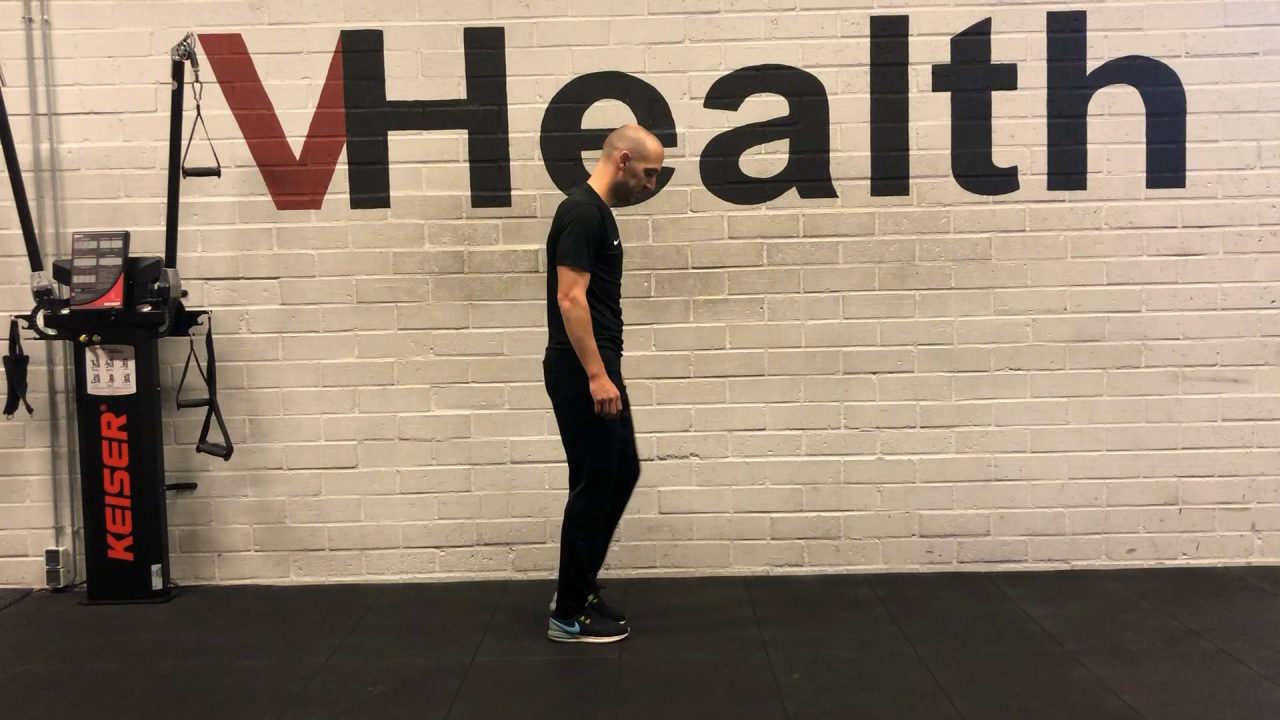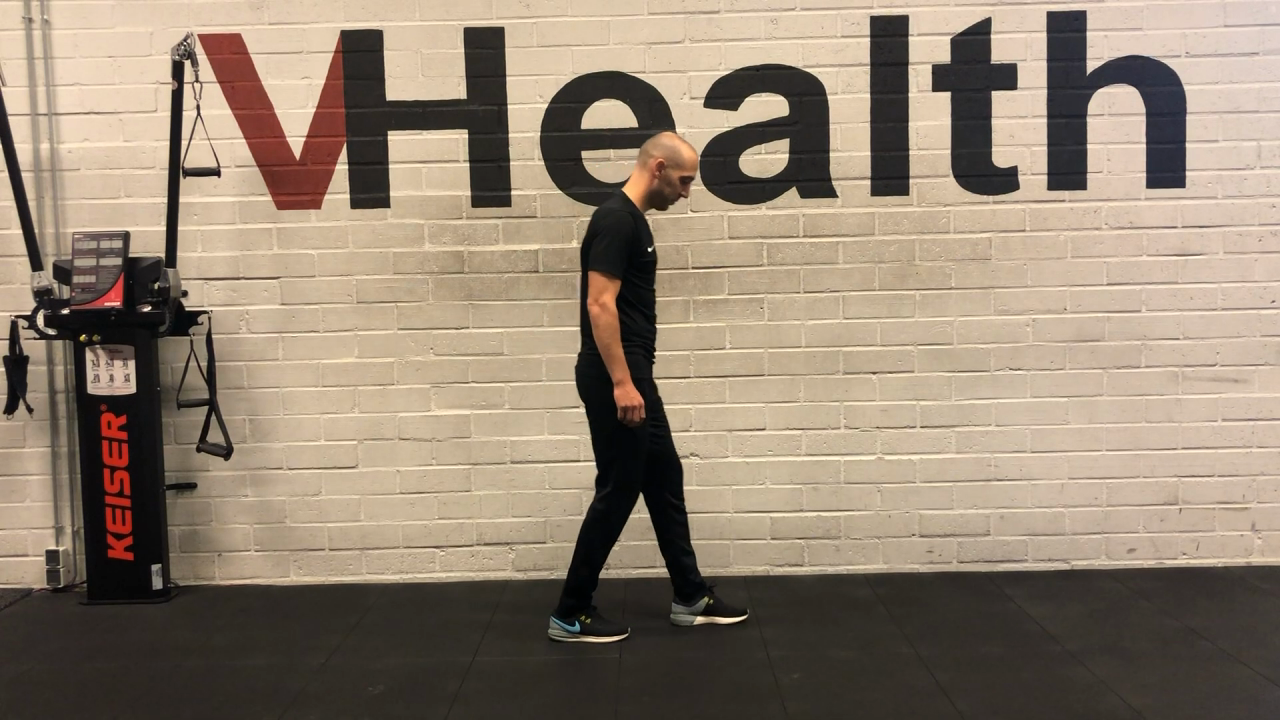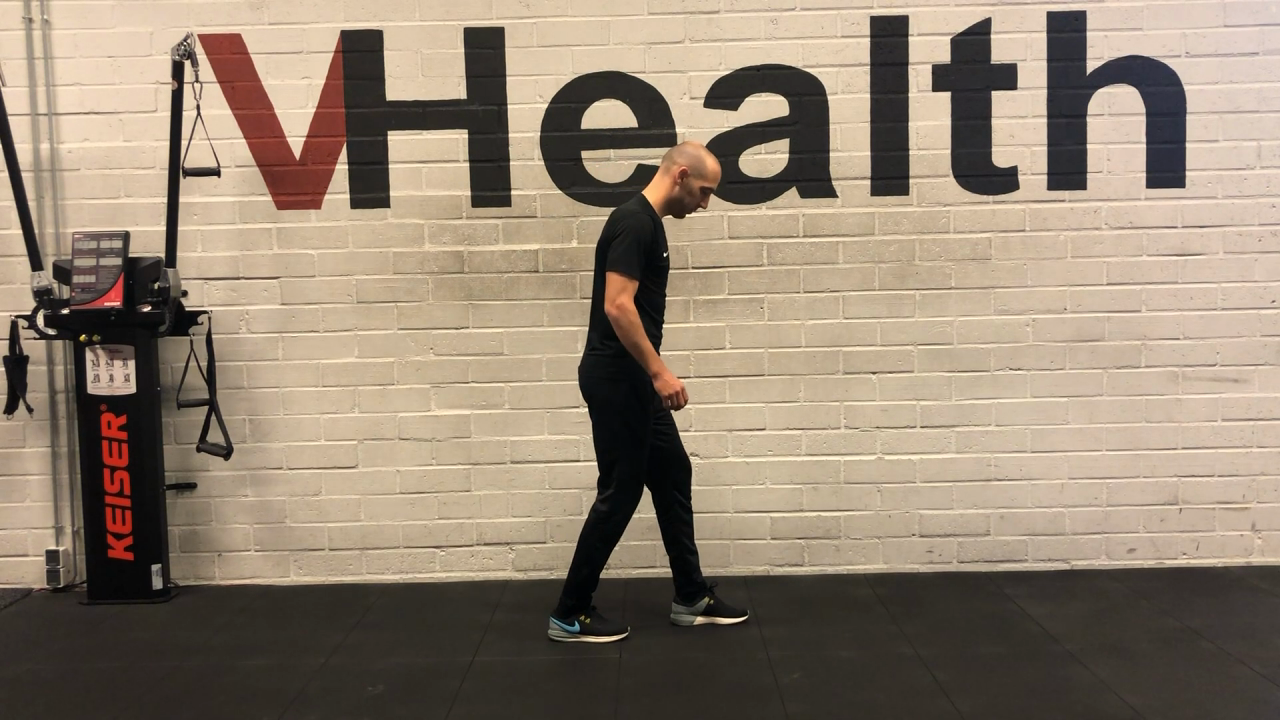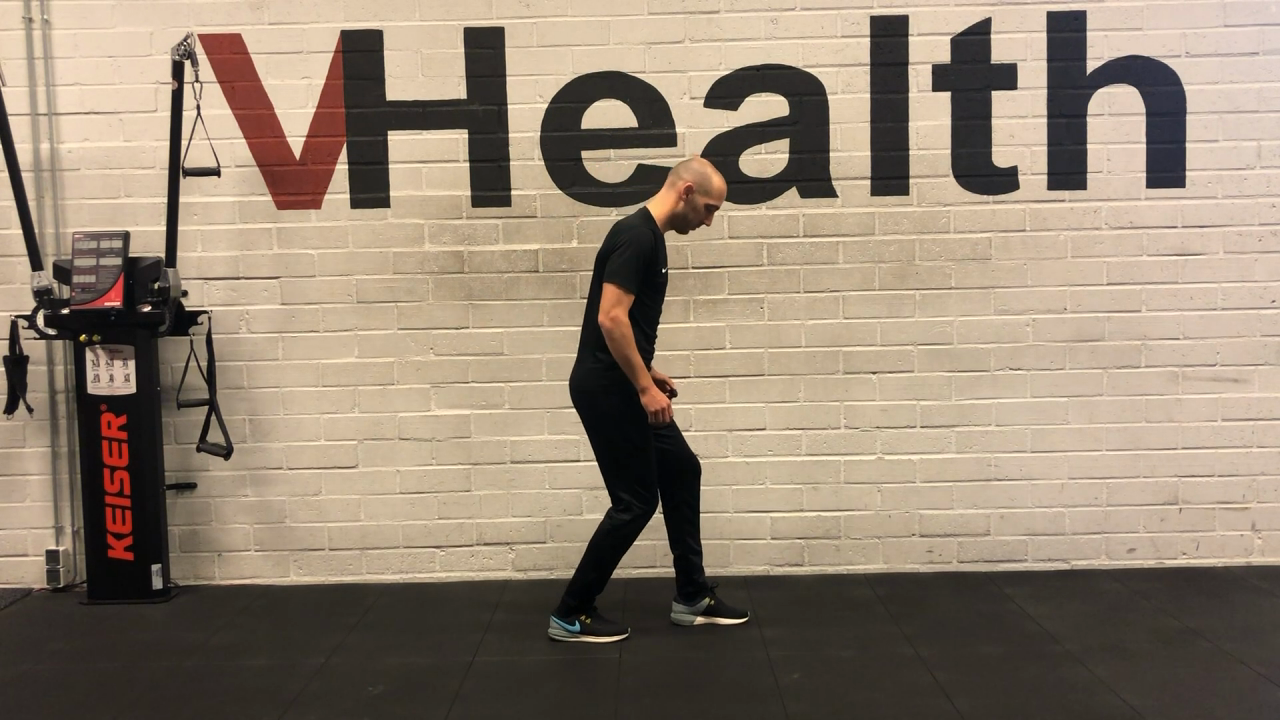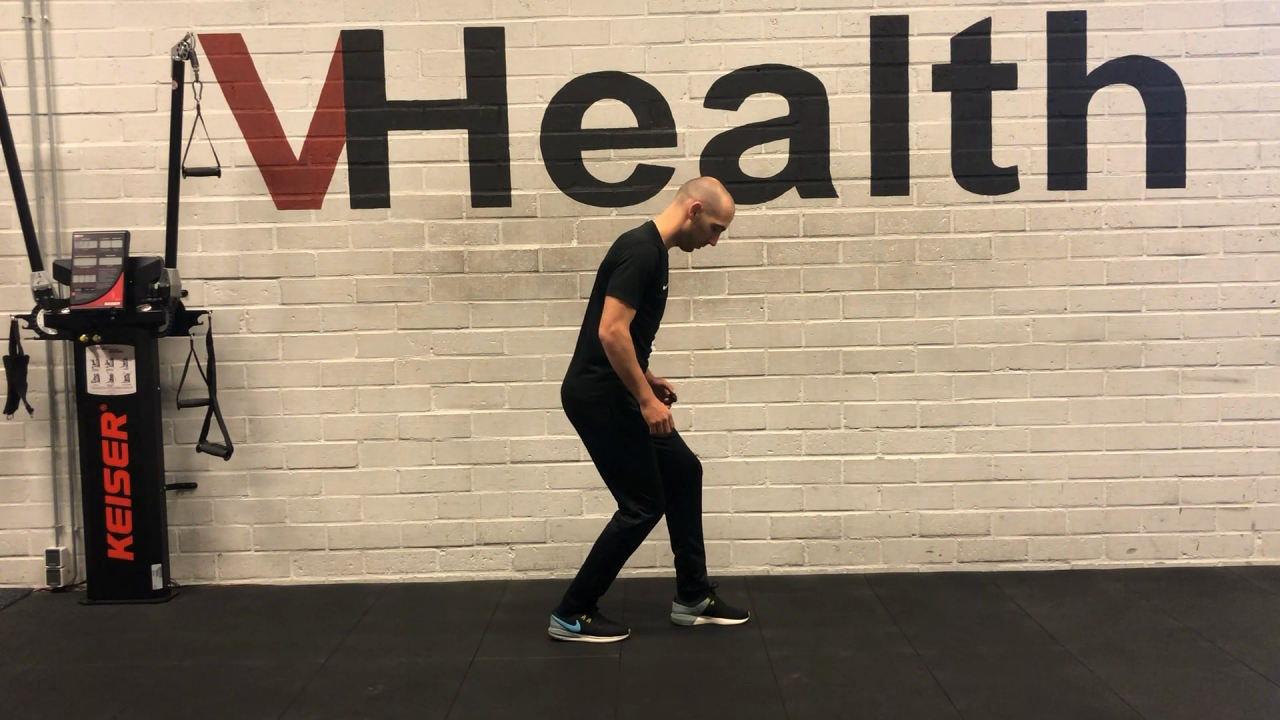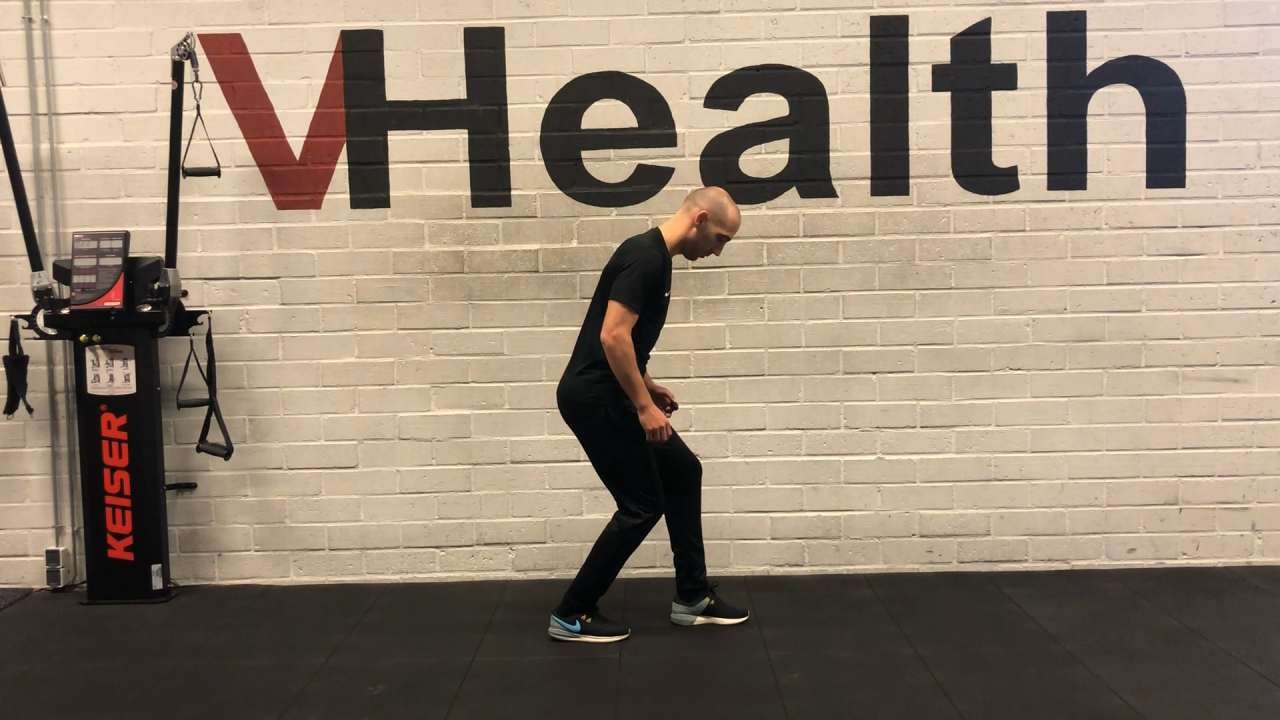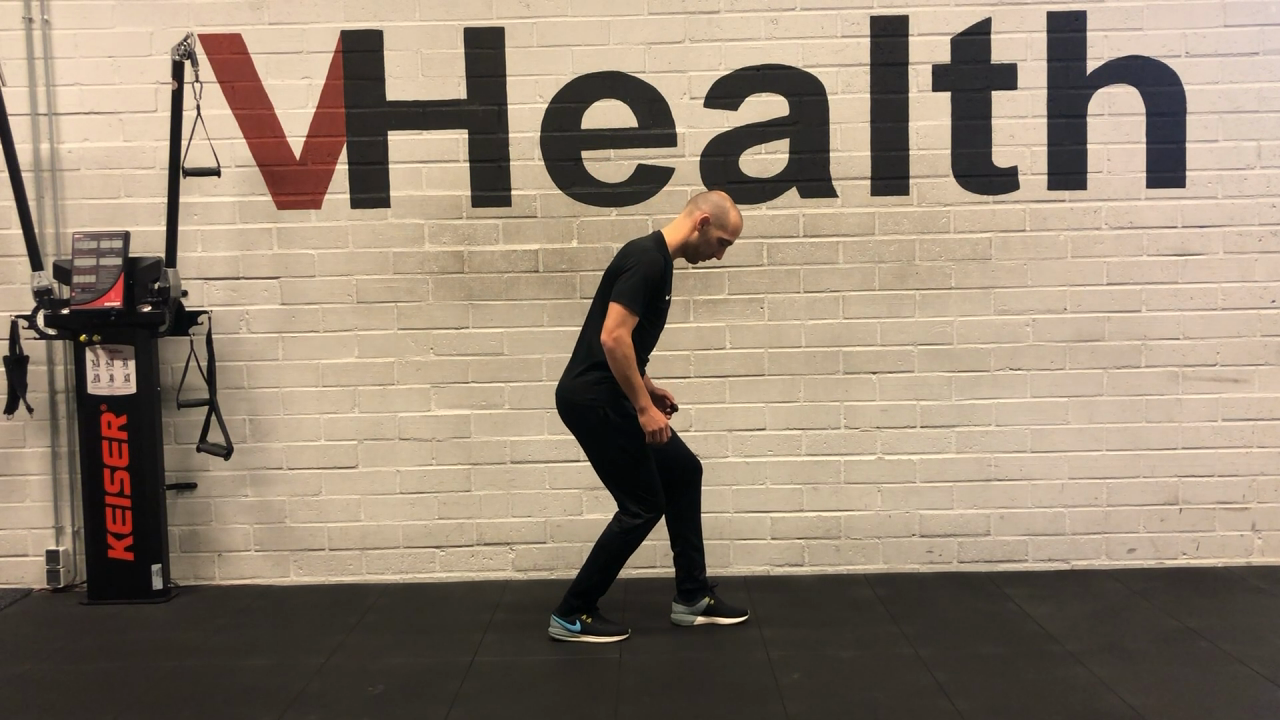
dt=0.5s
person 1, frame 1
left shoulder: (598, 213)
right shoulder: (581, 212)
right elbow: (570, 298)
right wrist: (596, 375)
left hip: (595, 367)
right hip: (580, 372)
left knee: (620, 474)
right knee: (594, 485)
left ankle: (577, 589)
right ankle: (569, 614)
person 1, frame 2
left shoulder: (632, 219)
right shoulder: (616, 220)
right elbow: (600, 304)
right wrist: (621, 382)
left hip: (632, 374)
right hip: (614, 377)
left knee: (665, 479)
right knee: (618, 489)
left ankle: (691, 597)
right ankle: (570, 613)
person 1, frame 3
left shoulder: (646, 222)
right shoulder: (635, 222)
right elbow: (617, 305)
left wrist: (653, 371)
right wrist: (659, 372)
left hip: (631, 377)
right hip: (616, 378)
left knee: (673, 476)
right knee: (620, 492)
left ankle: (691, 597)
right ankle: (570, 613)
person 1, frame 4
left shoulder: (647, 236)
right shoulder: (636, 236)
right elbow: (611, 318)
left wrist: (647, 375)
right wrist: (645, 388)
left hip: (620, 385)
right hip: (607, 388)
left knee: (682, 473)
right knee: (635, 501)
left ankle: (692, 597)
right ankle: (572, 613)
person 1, frame 5
left shoulder: (651, 249)
right shoulder: (641, 251)
right elbow: (611, 332)
left wrist: (647, 380)
right wrist: (646, 399)
left hip: (614, 391)
right hip: (598, 395)
left knee: (683, 473)
right knee: (643, 504)
left ankle: (693, 598)
right ankle: (572, 614)
person 1, frame 6
left shoulder: (655, 256)
right shoulder: (645, 256)
right elbow: (613, 336)
left wrist: (647, 387)
right wrist: (644, 406)
left hip: (610, 394)
right hip: (595, 397)
left knee: (683, 473)
right knee: (642, 504)
left ankle: (692, 597)
right ankle: (572, 614)
person 1, frame 7
left shoulder: (656, 259)
right shoulder: (646, 259)
right elbow: (613, 337)
left wrist: (647, 388)
right wrist: (644, 407)
left hip: (608, 395)
right hip: (594, 399)
left knee: (683, 472)
right knee: (643, 505)
left ankle: (692, 598)
right ankle: (572, 614)
